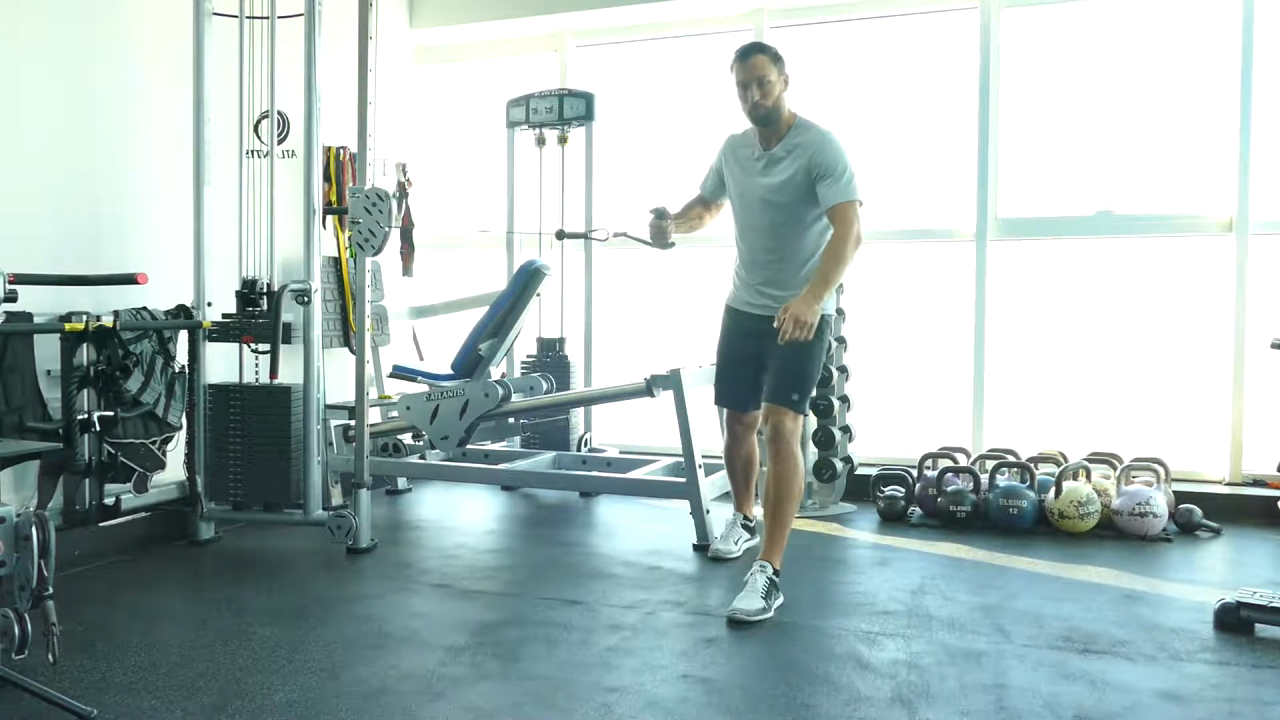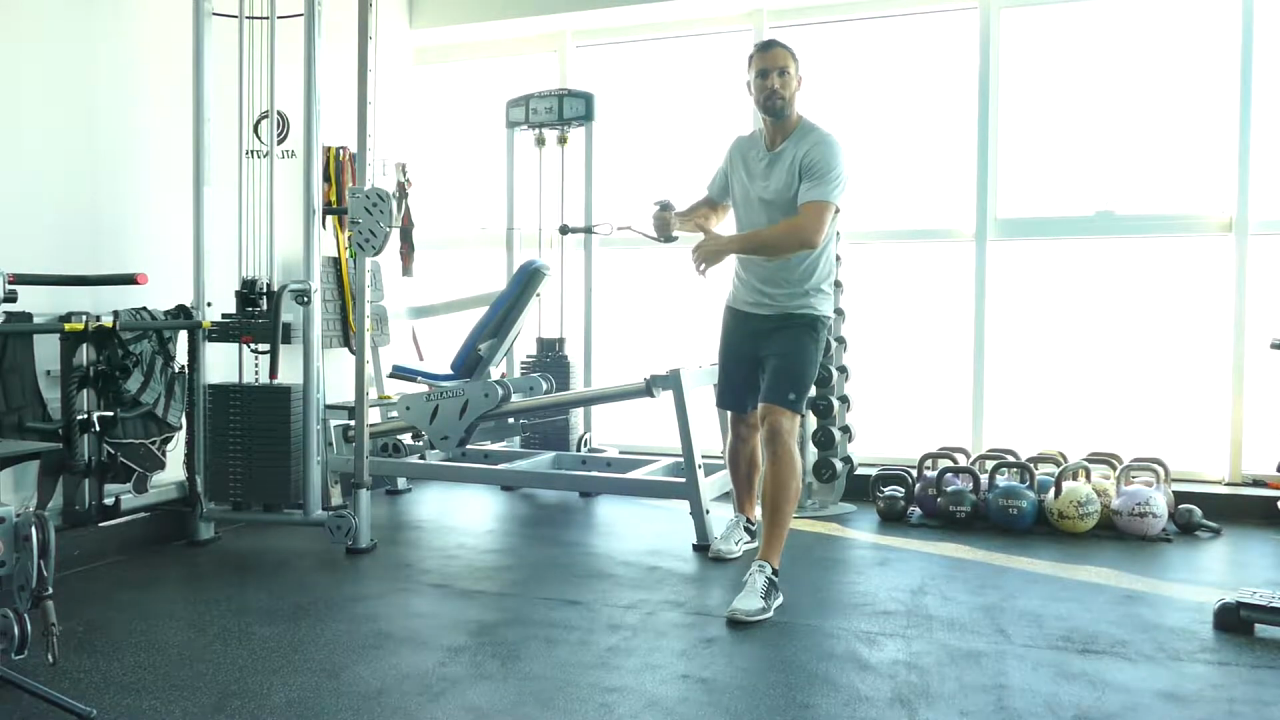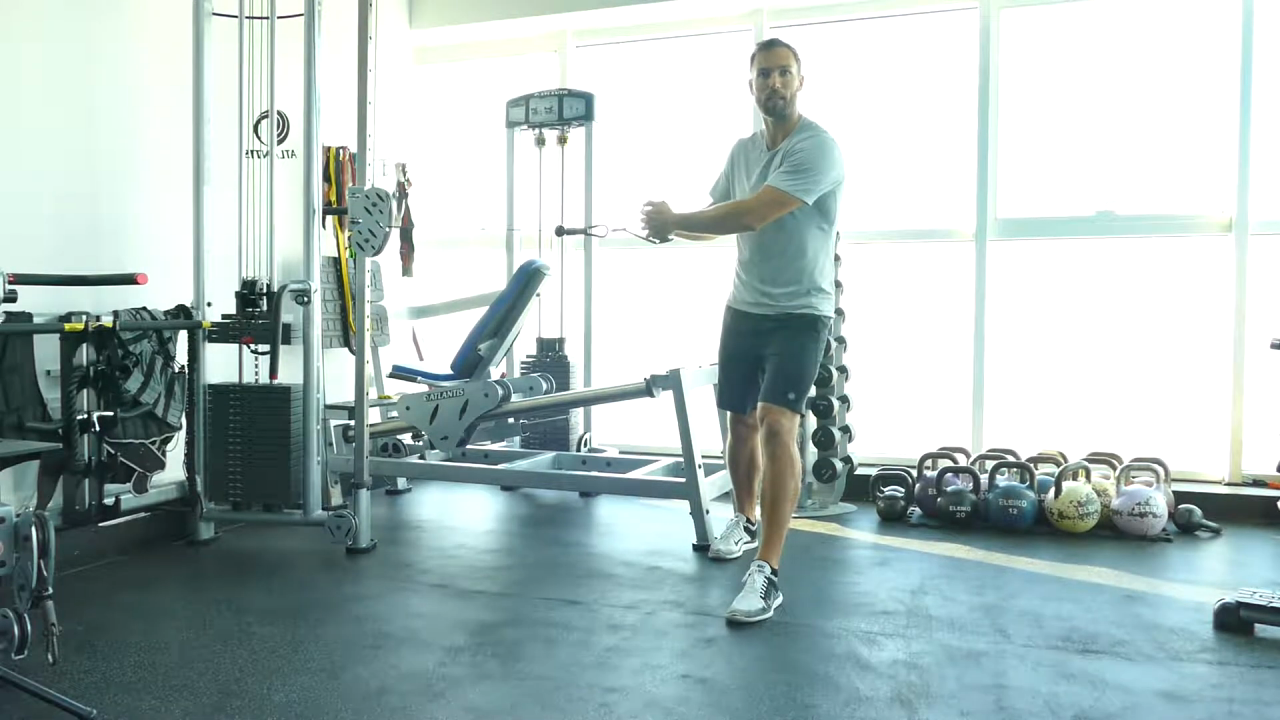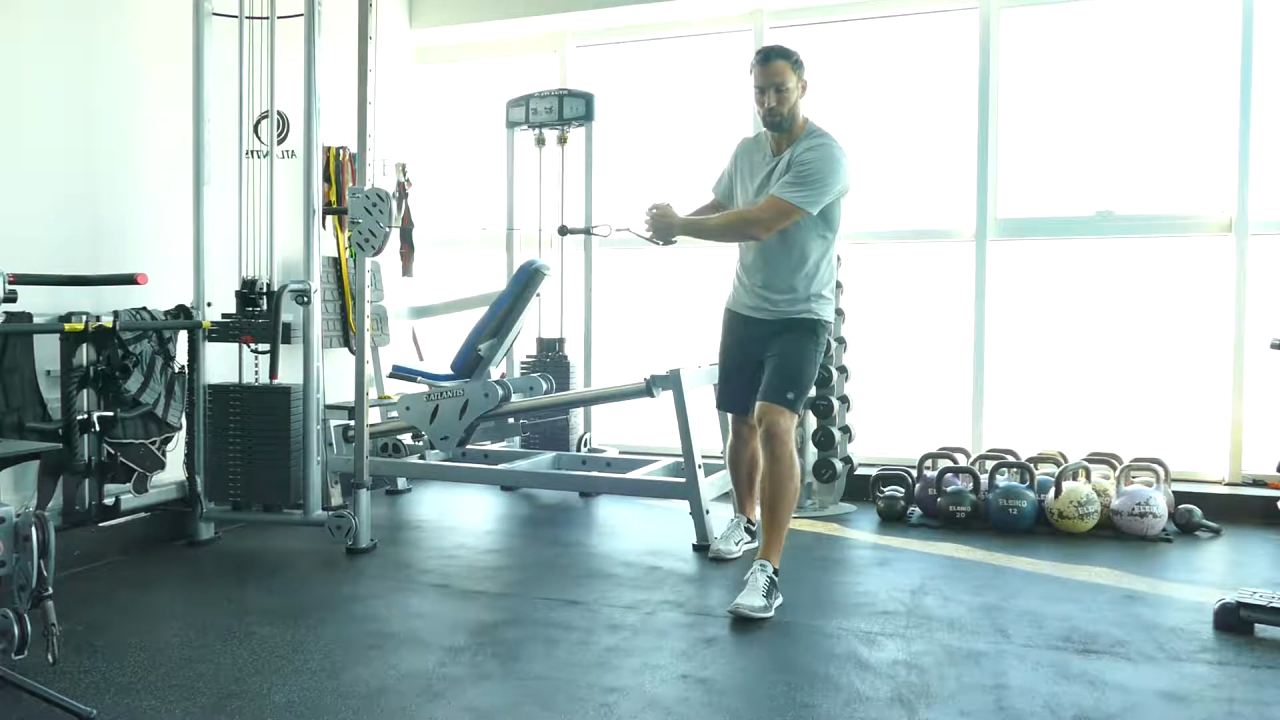
dt=0.7s
person 1, frame 1
left shoulder: (819, 148)
right shoulder: (733, 148)
left elbow: (848, 229)
right elbow: (706, 205)
left wrist: (811, 298)
right wrist: (672, 223)
left hip: (799, 315)
right hip: (744, 308)
left knee: (781, 427)
right knee: (739, 421)
left ankle: (768, 573)
right ankle: (744, 518)
person 1, frame 2
left shoulder: (819, 148)
right shoulder: (739, 149)
left elbow: (809, 231)
right elbow: (713, 204)
left wrist: (727, 244)
right wrist: (677, 219)
left hip: (798, 314)
right hip: (744, 308)
left knee: (777, 426)
right knee: (741, 421)
left ankle: (767, 572)
right ankle: (744, 519)
person 1, frame 3
left shoulder: (817, 148)
right shoulder: (743, 150)
left elbow: (752, 215)
right elbow: (718, 215)
left wrist: (674, 220)
right wrist: (673, 225)
left hip: (799, 314)
right hip: (744, 308)
left knee: (777, 426)
right knee: (742, 421)
left ankle: (767, 572)
right ankle: (745, 520)
person 1, frame 4
left shoulder: (823, 155)
right shoulder: (746, 150)
left elbow: (757, 224)
right elbow: (718, 209)
left wrist: (677, 226)
right wrist: (675, 222)
left hip: (798, 318)
right hip: (744, 311)
left knee: (774, 425)
right knee: (741, 423)
left ankle: (768, 572)
right ankle: (745, 520)
